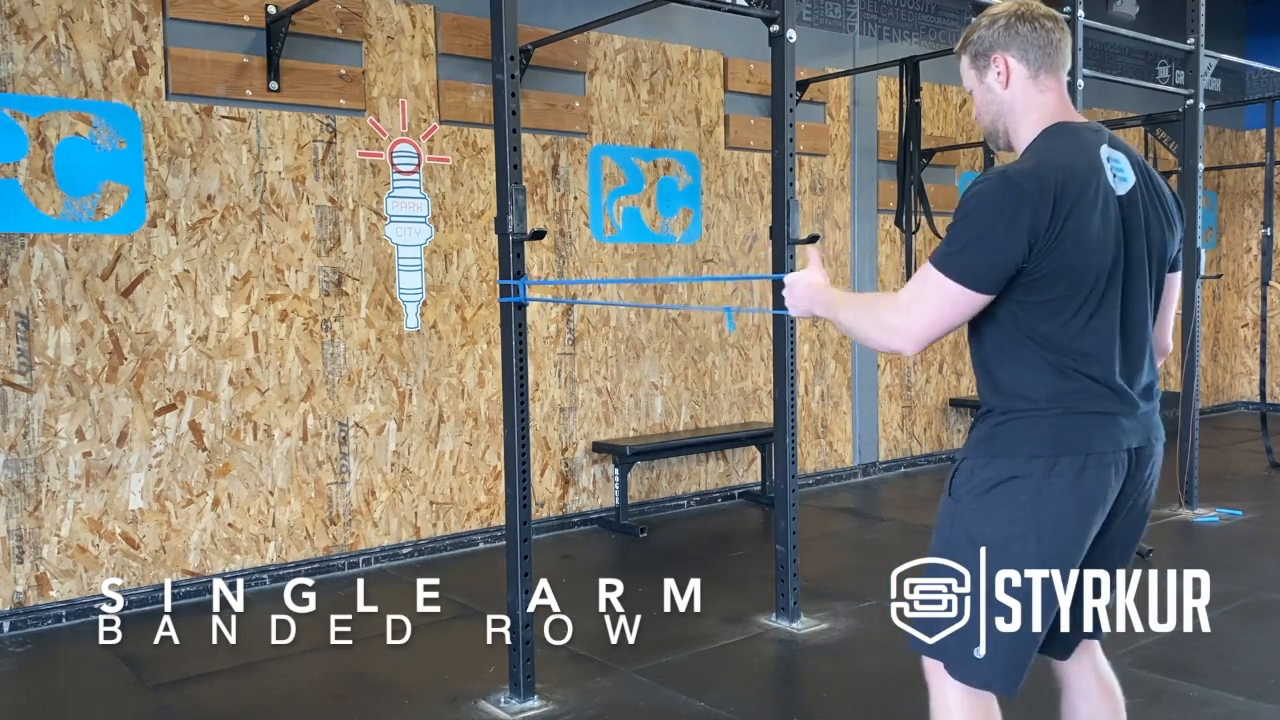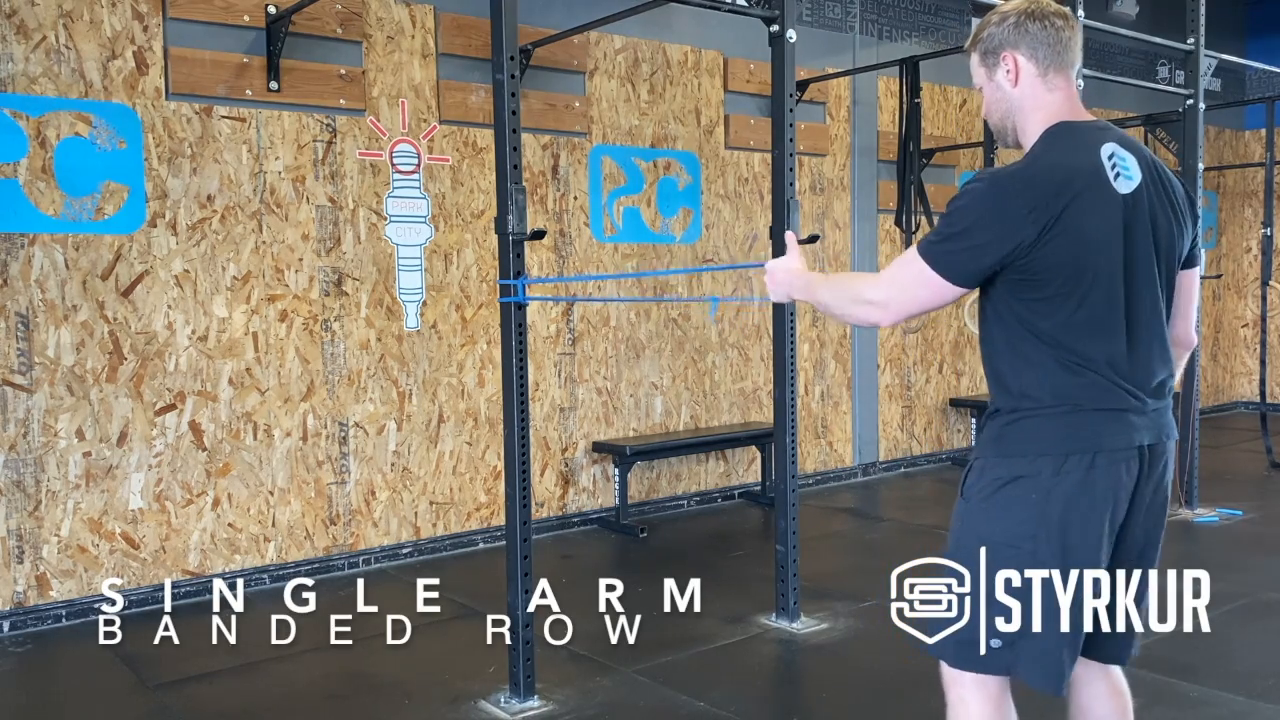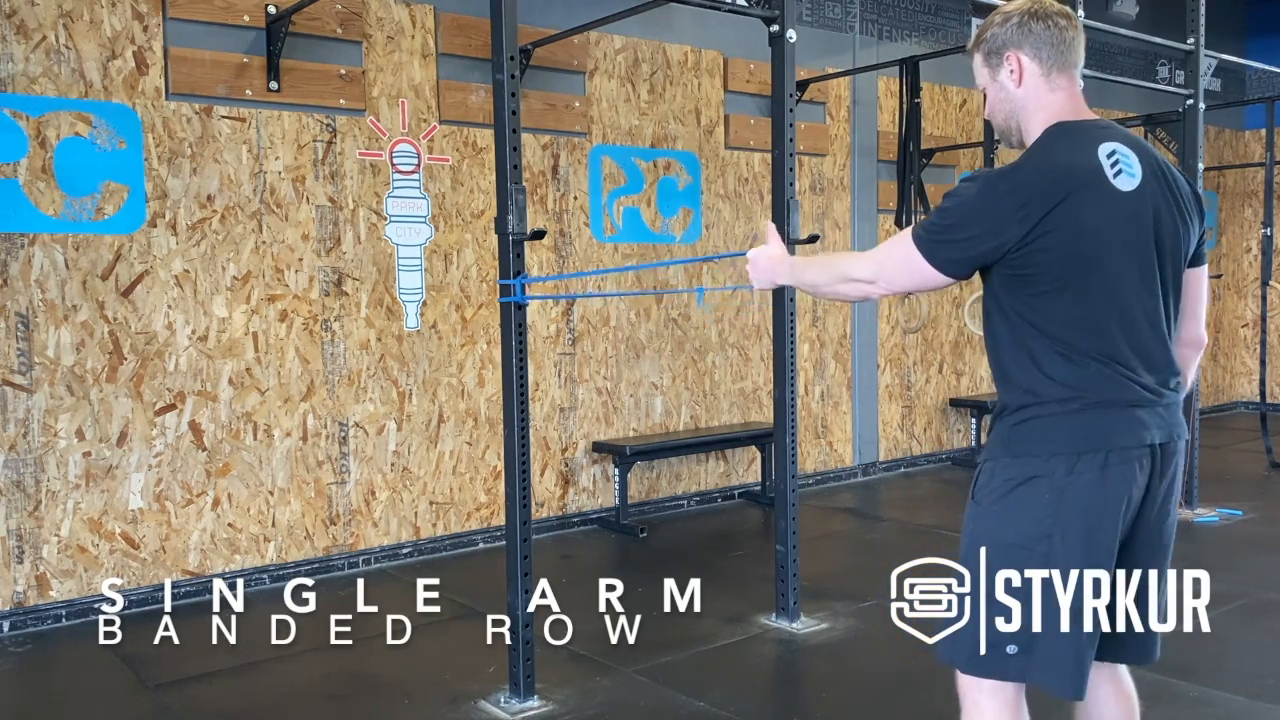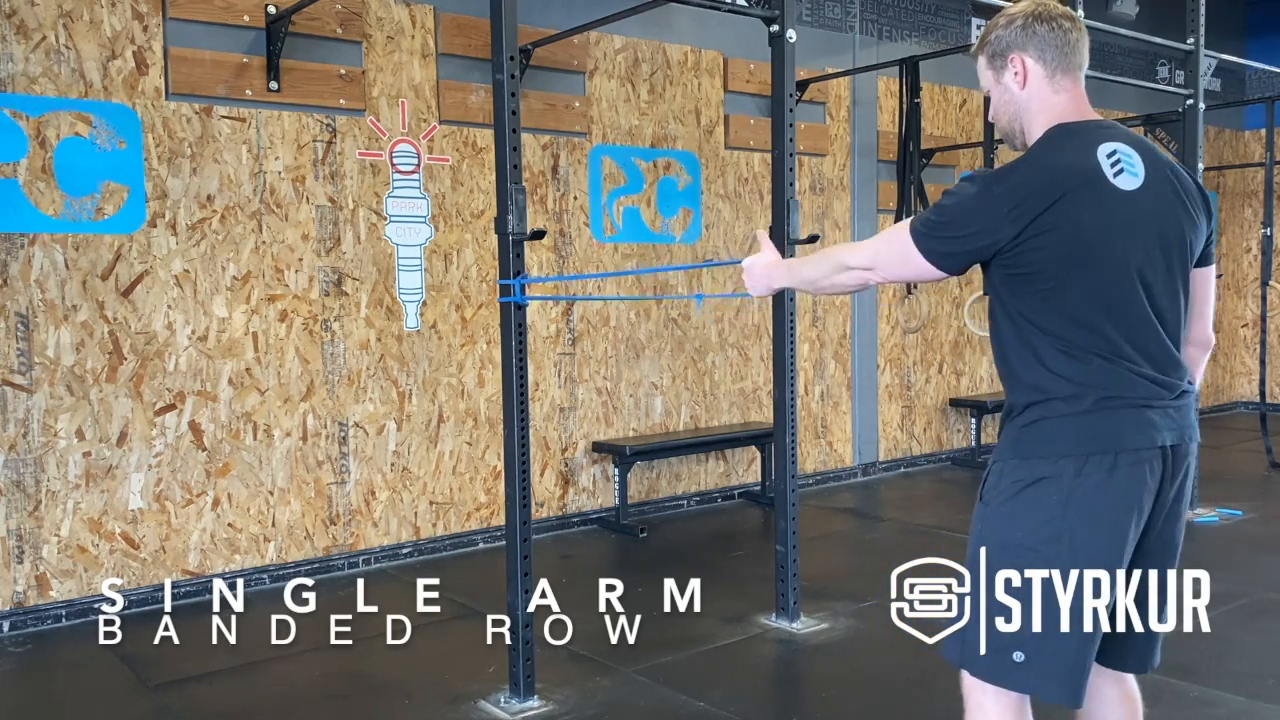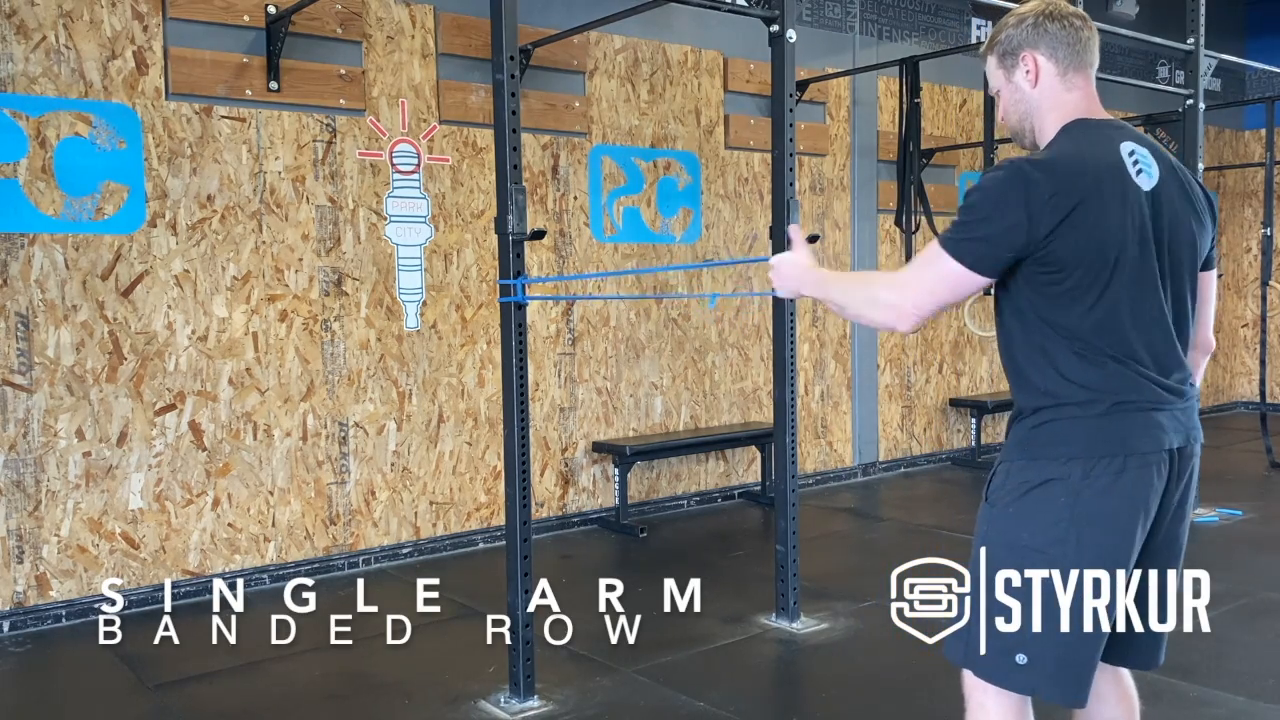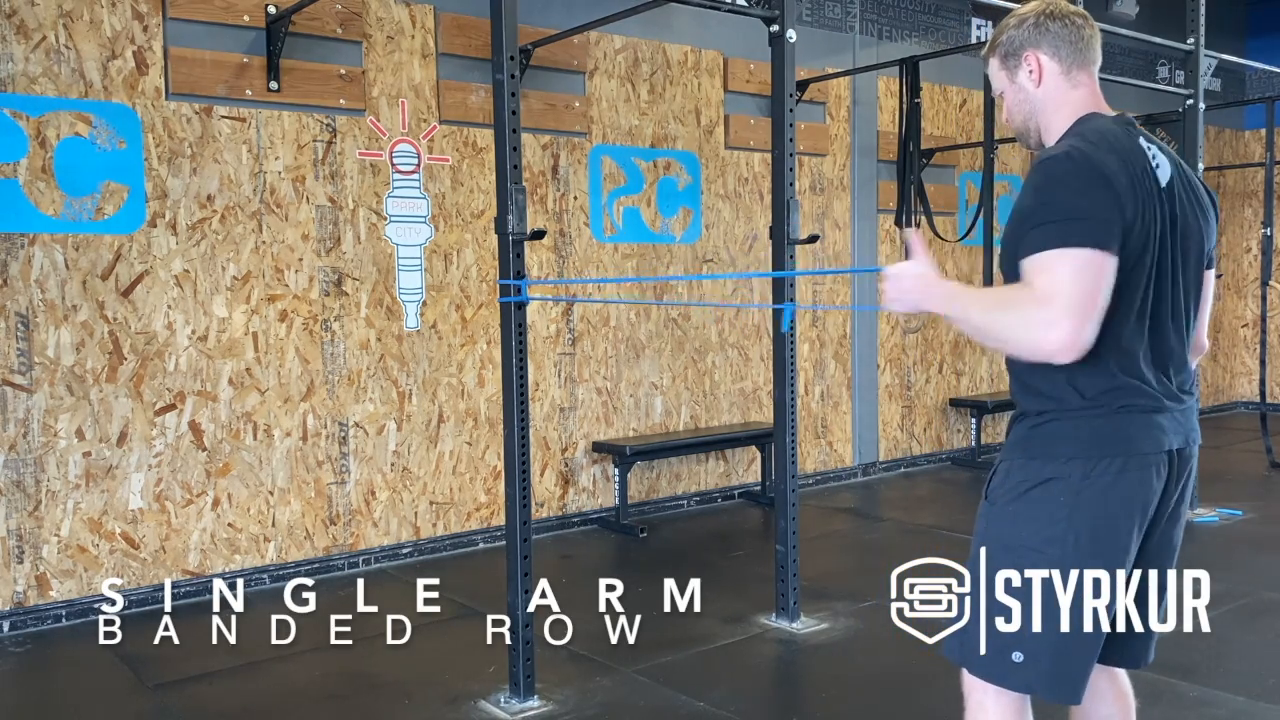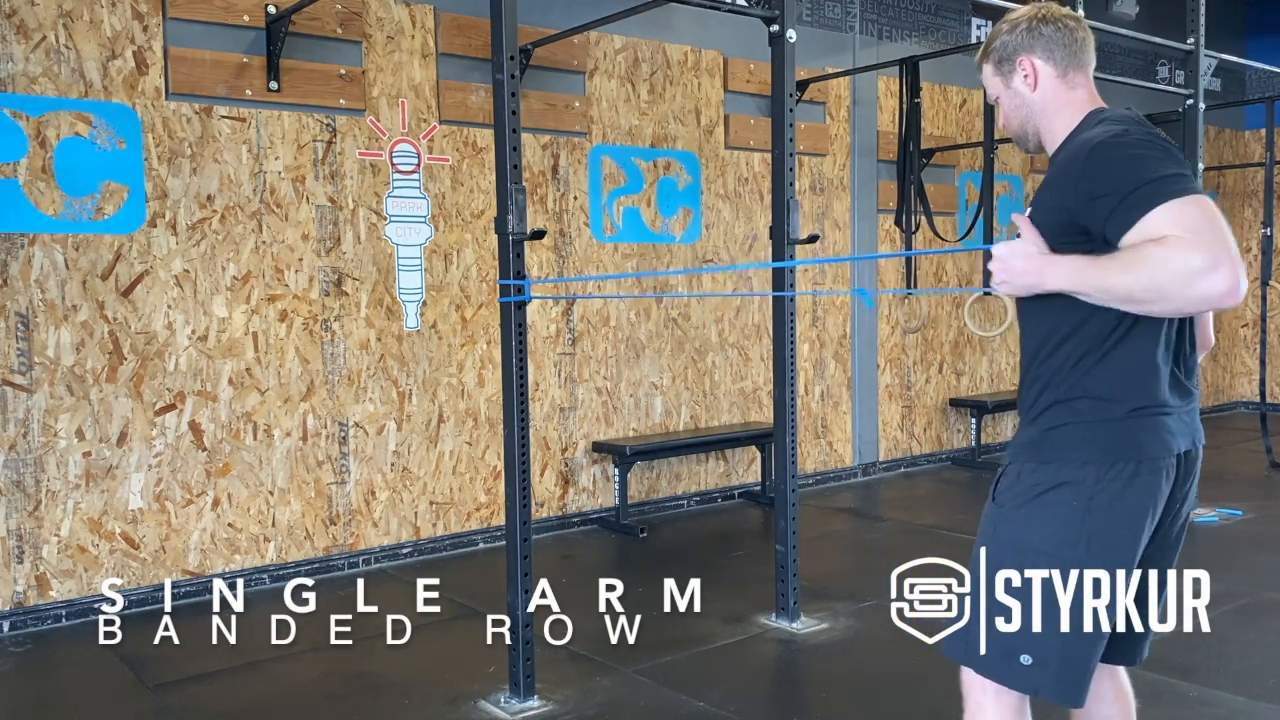
dt=0.2s
person 1, frame 1
left shoulder: (1017, 189)
right shoulder: (1146, 181)
left elbow: (906, 329)
right elbow: (1158, 339)
left wrist: (819, 297)
left hip: (1033, 459)
right hip: (1130, 450)
right knee: (1072, 642)
person 1, frame 2
left shoulder: (1014, 191)
right shoulder: (1161, 181)
left elbow: (885, 302)
right elbow: (1180, 337)
left wrist: (798, 282)
left hip: (1045, 459)
right hip: (1142, 450)
right knee: (1091, 653)
person 1, frame 3
left shoulder: (1012, 191)
right shoulder: (1168, 179)
left elbow: (872, 277)
right elbow: (1191, 337)
left wrist: (781, 267)
left hip: (1054, 459)
right hip: (1153, 449)
right knee: (1099, 657)
person 1, frame 4
left shoulder: (1012, 192)
right shoulder: (1176, 180)
left elbow: (864, 264)
right elbow: (1199, 337)
left wrist: (777, 273)
left hip: (1065, 462)
right hip: (1165, 450)
right knee: (1105, 660)
person 1, frame 5
left shoulder: (1031, 184)
right shoulder: (1180, 181)
left elbow: (902, 305)
right elbow: (1200, 342)
left wrist: (807, 276)
left hip: (1071, 462)
right hip: (1167, 450)
right knee: (1100, 659)
person 1, frame 6
left shoulder: (1071, 171)
right shoulder: (1176, 175)
left elbow: (1059, 331)
right elbow: (1195, 339)
left wrist: (933, 289)
left hip: (1072, 458)
right hip: (1164, 447)
right knee: (1098, 659)
person 1, frame 7
left shoulder: (1108, 153)
right shoulder: (1132, 155)
left elbow: (1217, 277)
right elbow: (1199, 333)
left wrist: (1050, 270)
left hip: (1081, 460)
right hip: (1161, 448)
right knee: (1094, 655)
